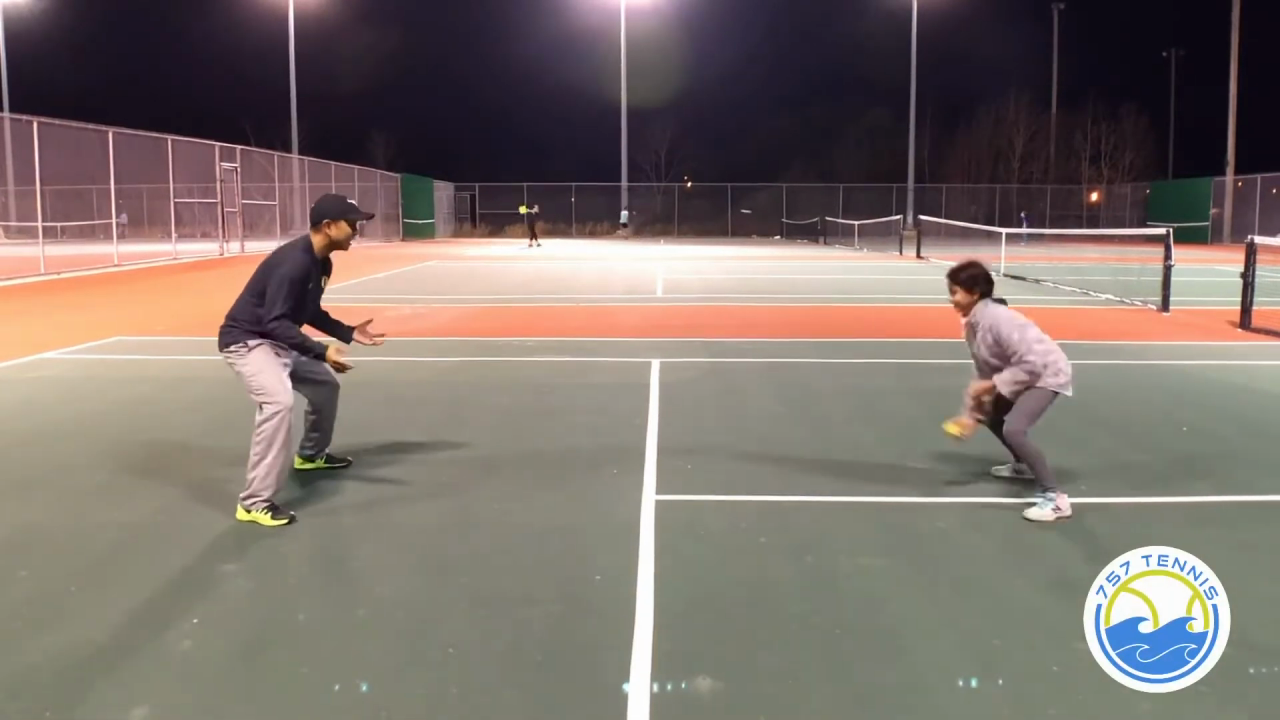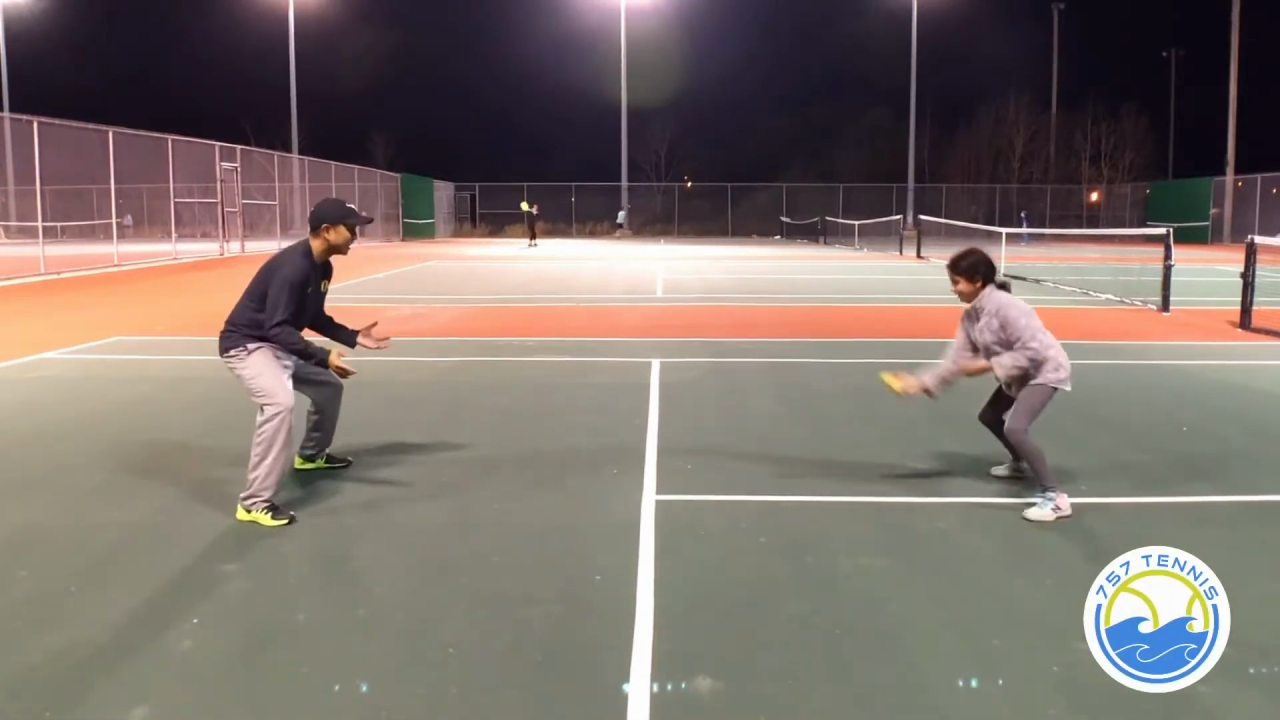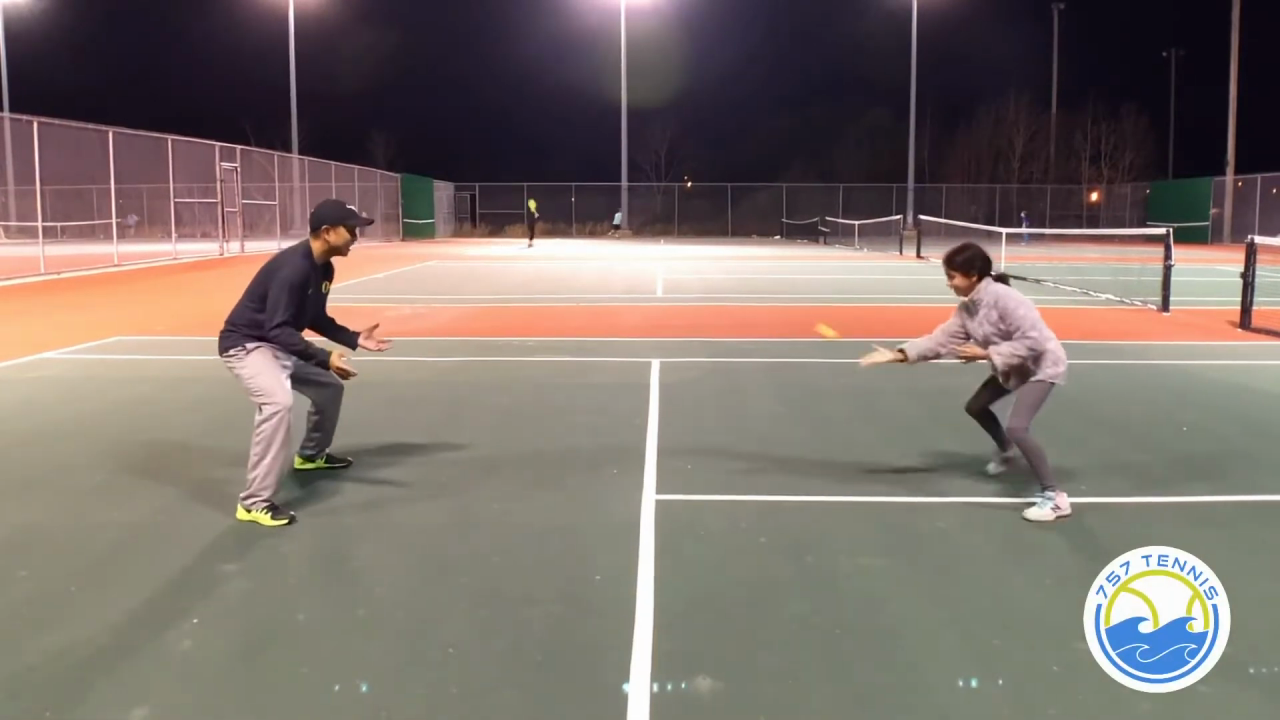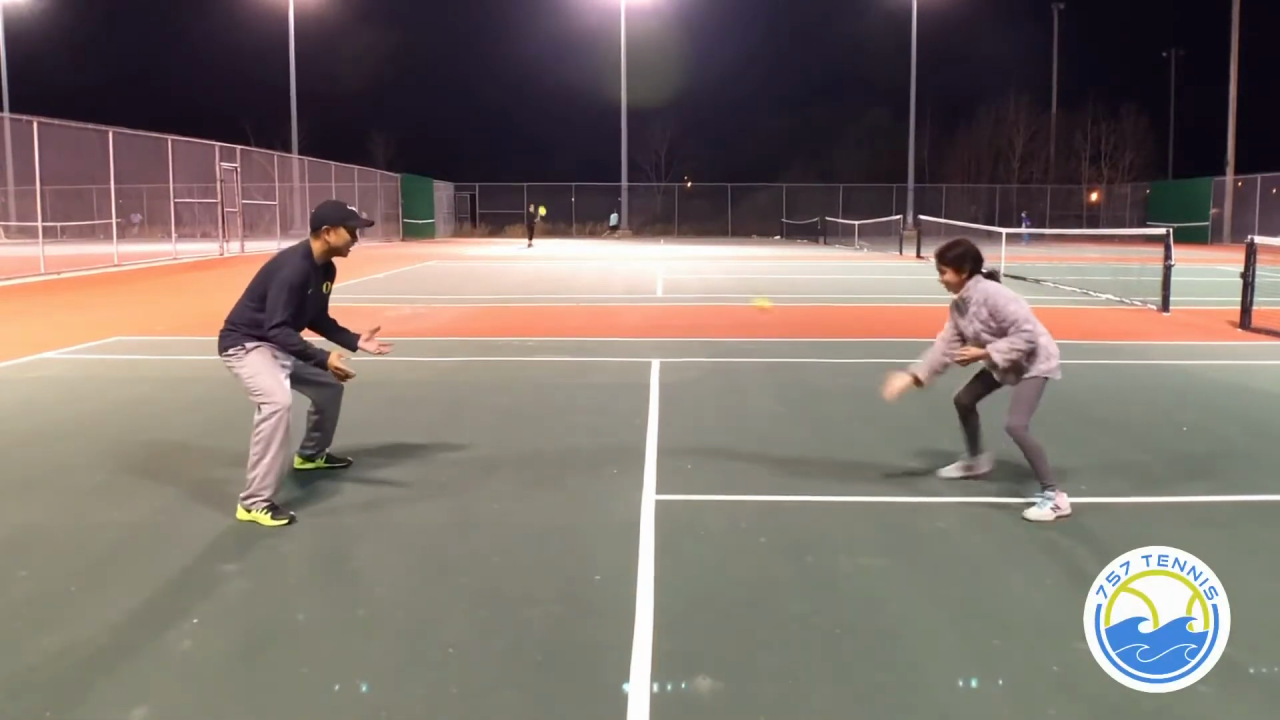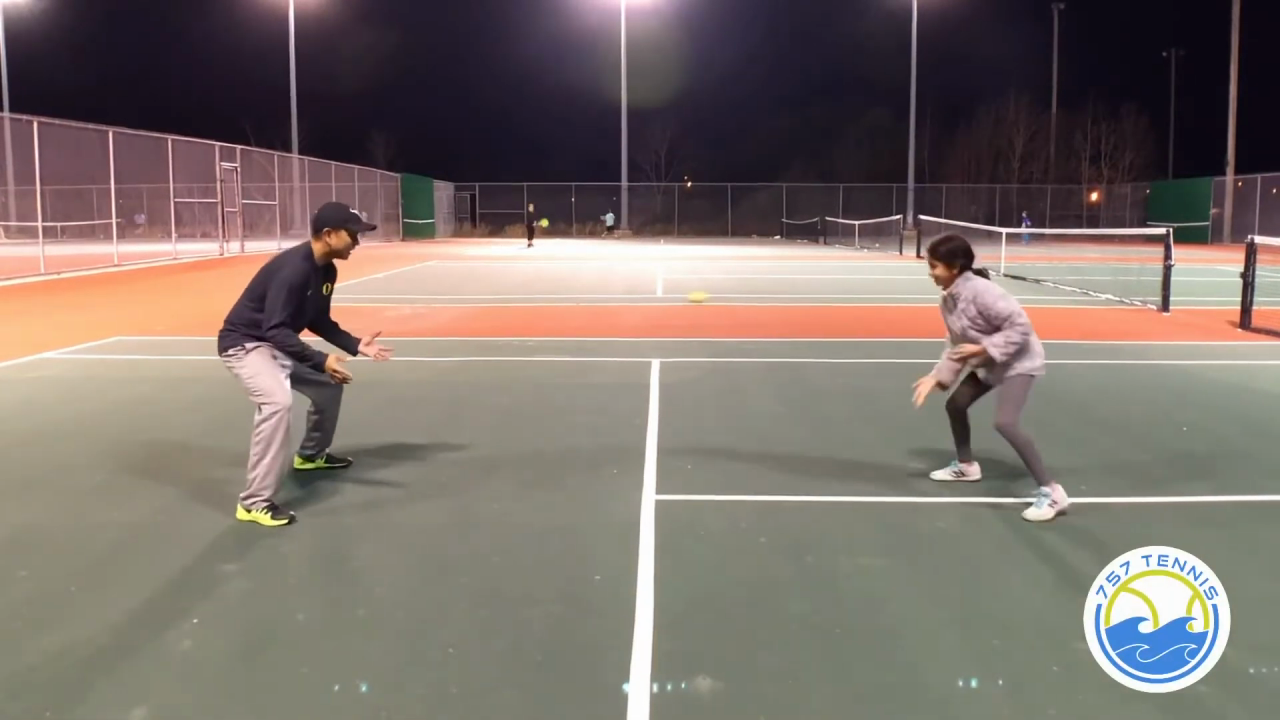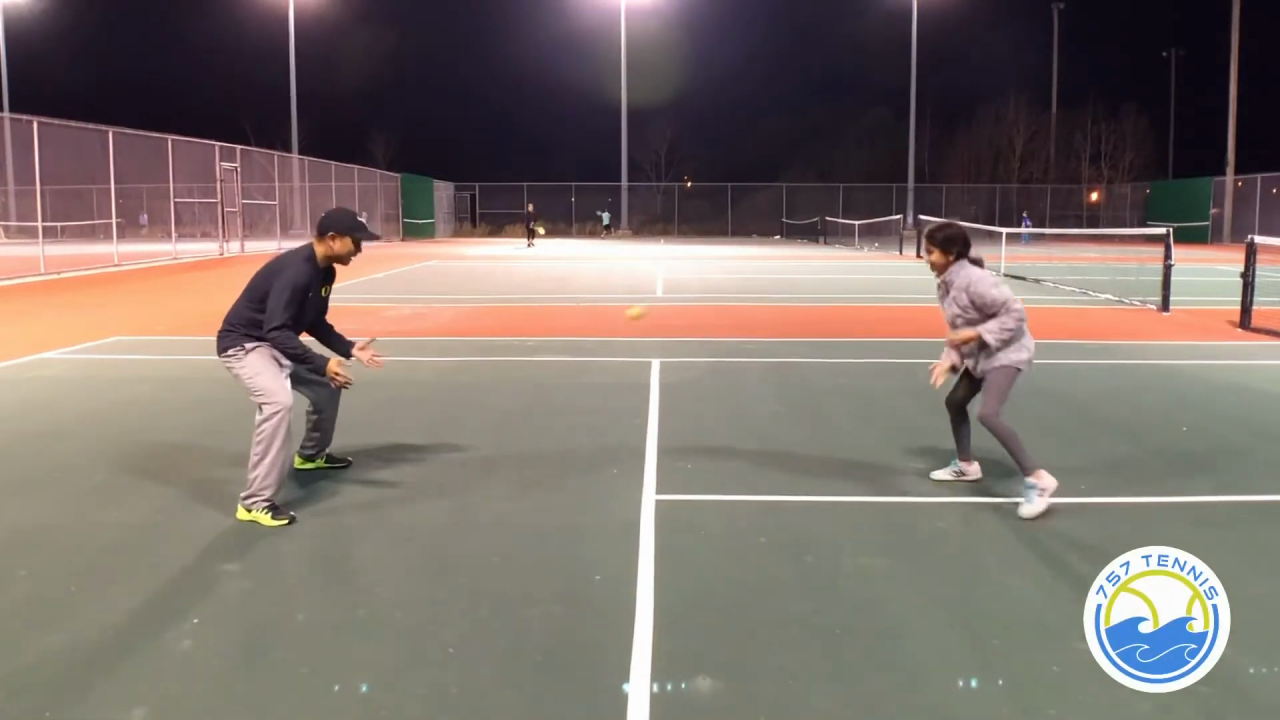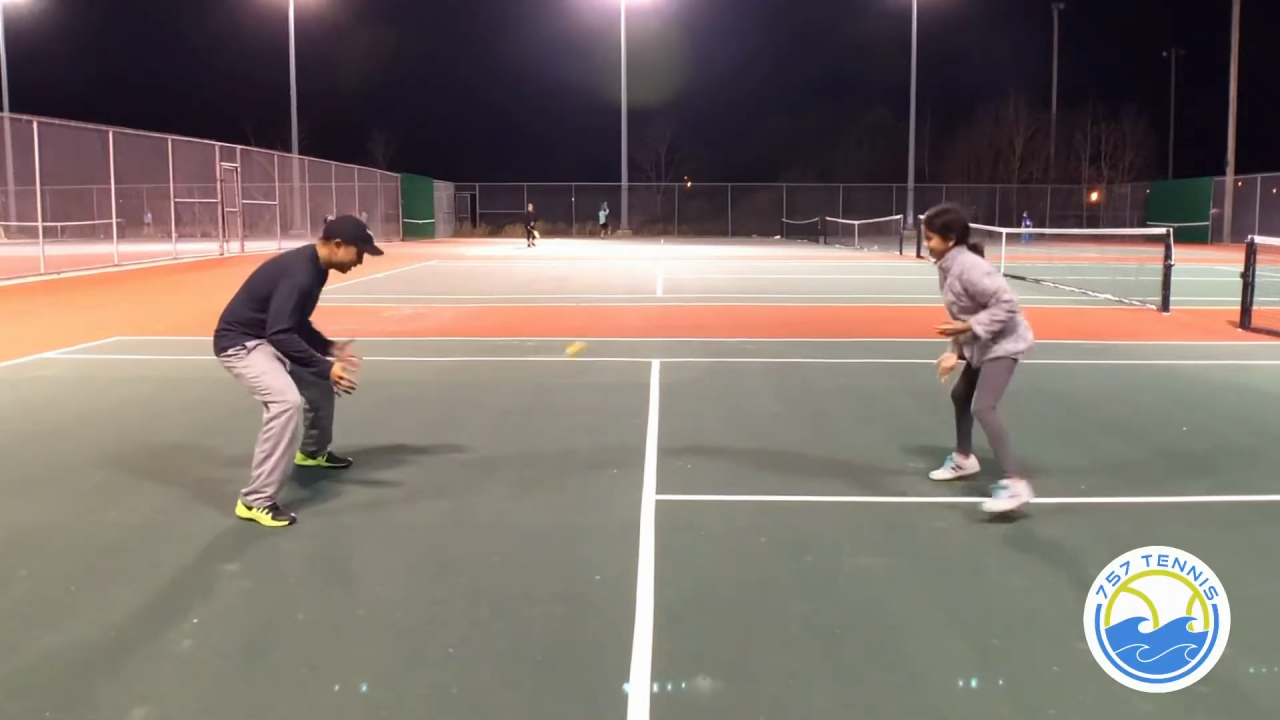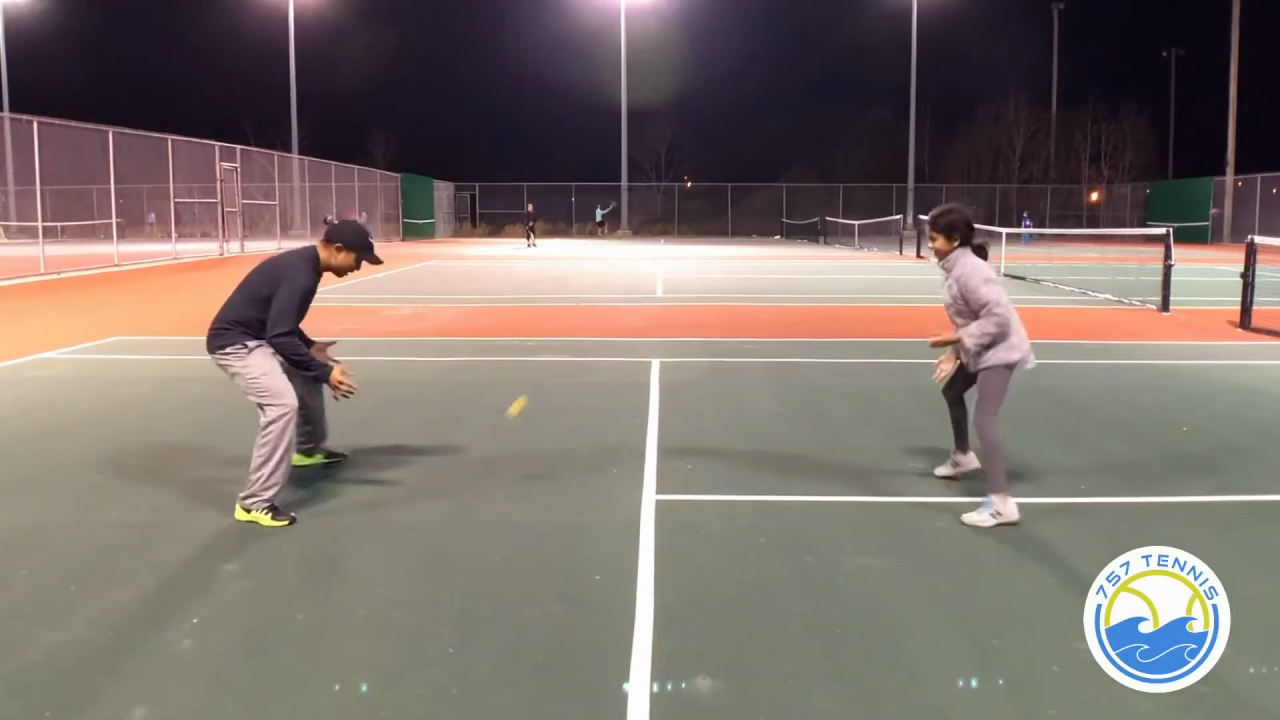
dt=0.1s
person 1, frame 1
left shoulder: (322, 263)
right shoulder: (294, 262)
left elbow: (309, 312)
right elbow: (276, 322)
left wrist: (349, 333)
right wrist: (321, 351)
left hip: (278, 341)
right hip: (246, 340)
left knee: (326, 385)
right knee: (279, 402)
left ankle: (311, 454)
right ankle: (255, 502)
person 1, frame 2
left shoulder: (323, 267)
right shoulder: (293, 267)
left elbow: (312, 316)
right elbow: (278, 328)
left wrist: (353, 337)
right wrist: (324, 356)
left hip: (279, 344)
right hip: (246, 344)
left knee: (329, 385)
right knee: (279, 403)
left ankle: (312, 454)
right ankle: (255, 502)
person 1, frame 3
left shoulder: (324, 268)
right shoulder: (293, 268)
left elbow: (314, 318)
right elbow: (277, 328)
left wrist: (354, 338)
right wrist: (325, 358)
left hip: (280, 344)
right hip: (246, 343)
left knee: (330, 385)
right knee: (278, 402)
left ankle: (312, 454)
right ankle: (255, 502)
person 1, frame 4
left shoulder: (326, 269)
right shoulder: (293, 268)
left elbow: (316, 318)
right elbow: (276, 329)
left wrist: (354, 340)
right wrist: (323, 359)
left hip: (280, 344)
right hip: (246, 343)
left knee: (329, 385)
right knee: (277, 402)
left ankle: (311, 454)
right ankle: (255, 502)
person 1, frame 5
left shoulder: (327, 270)
right shoulder: (294, 269)
left elbow: (318, 320)
right elbow: (275, 329)
left wrist: (355, 345)
right wrist: (321, 361)
left hip: (279, 343)
right hip: (244, 343)
left knee: (330, 384)
right knee: (278, 402)
left ankle: (312, 454)
right ankle: (255, 503)
person 1, frame 6
left shoulder: (325, 272)
right shoulder: (295, 271)
left elbow: (314, 321)
right elbow: (275, 331)
left wrist: (348, 348)
right wrist: (322, 363)
left hip: (277, 344)
right hip: (244, 343)
left knee: (328, 384)
right knee: (278, 403)
left ankle: (312, 454)
right ankle: (256, 502)
person 1, frame 7
left shoulder: (315, 267)
right shoulder: (300, 273)
right elbow: (280, 334)
left wrist: (326, 348)
right wrist: (325, 367)
left hip: (260, 339)
right hip: (239, 342)
left knee: (318, 382)
right knee: (285, 402)
left ankle: (313, 451)
right ankle: (256, 501)
person 1, frame 8
left shoulder: (310, 265)
right shoulder: (299, 275)
right elbow: (280, 337)
left wrist: (309, 347)
right wrist: (324, 370)
left hip: (256, 337)
right hip: (235, 341)
left knee: (309, 378)
right knee: (284, 404)
left ankle: (308, 449)
right ankle: (255, 502)
person 2, frame 1
left shoulder: (994, 320)
right shoulder: (973, 325)
left elbow: (1031, 361)
right elbow: (986, 372)
left wrist: (993, 384)
right wrist: (972, 411)
left hip: (1048, 376)
right hip: (1026, 376)
left knee: (1012, 432)
right knee: (993, 418)
left ankle: (1056, 497)
right ankle: (1023, 465)
person 2, frame 2
left shoulder: (1006, 307)
right shoulder: (972, 315)
left elbow: (1034, 351)
right elbow: (958, 358)
left wrist: (990, 365)
right wrist: (923, 382)
left hip: (1045, 370)
right hip: (1015, 372)
left knee: (1015, 430)
right knee: (988, 416)
left ankle: (1055, 498)
right ankle: (1020, 463)
person 2, frame 3
left shoulder: (1004, 299)
right shoulder: (968, 308)
left elbow: (1033, 341)
right elbow: (941, 340)
left wrist: (985, 353)
right wrist: (898, 354)
left hip: (1041, 365)
right hip: (1008, 365)
left knee: (1016, 428)
right knee: (976, 406)
left ankle: (1055, 497)
right ankle: (1007, 452)
person 2, frame 4
left shoulder: (993, 296)
right shoulder: (960, 306)
left elbow: (1027, 336)
right elbow: (946, 348)
left wrist: (984, 353)
right wrist: (912, 376)
left hip: (1034, 362)
right hip: (1003, 364)
left knee: (1016, 426)
right knee: (963, 401)
left ankle: (1054, 496)
right ankle: (975, 459)
person 2, frame 5
left shoulder: (981, 292)
right shoulder: (948, 301)
left elbow: (1020, 328)
right elbow: (956, 348)
left wrist: (982, 349)
right wrist: (937, 377)
left hip: (1017, 361)
right hip: (987, 364)
left knee: (1005, 423)
right knee: (955, 404)
left ankle: (1051, 492)
right ankle: (966, 466)
person 2, frame 6
left shoulder: (974, 281)
right shoulder: (946, 286)
left elbow: (1015, 313)
right elbow: (960, 332)
left wrist: (977, 334)
right wrist: (949, 360)
left hip: (1007, 352)
right hip: (980, 354)
left knee: (988, 414)
right knee: (955, 401)
left ankle: (1037, 479)
right ankle: (966, 465)
person 2, frame 7
left shoulder: (970, 267)
right shoulder: (948, 269)
left elbow: (1007, 306)
left wrist: (967, 329)
right wrist: (956, 350)
left hip: (1004, 343)
right hip: (983, 344)
left knee: (982, 409)
right knee: (959, 397)
left ankle: (1014, 484)
right ankle: (963, 460)
person 2, frame 8
left shoulder: (969, 271)
right shoulder: (954, 269)
left elbow: (998, 319)
left wrist: (958, 339)
right wrist: (954, 353)
left hip: (1000, 350)
right hip: (981, 350)
left knee: (983, 422)
right knee: (950, 389)
left ankle: (1000, 502)
right ankle: (963, 456)
